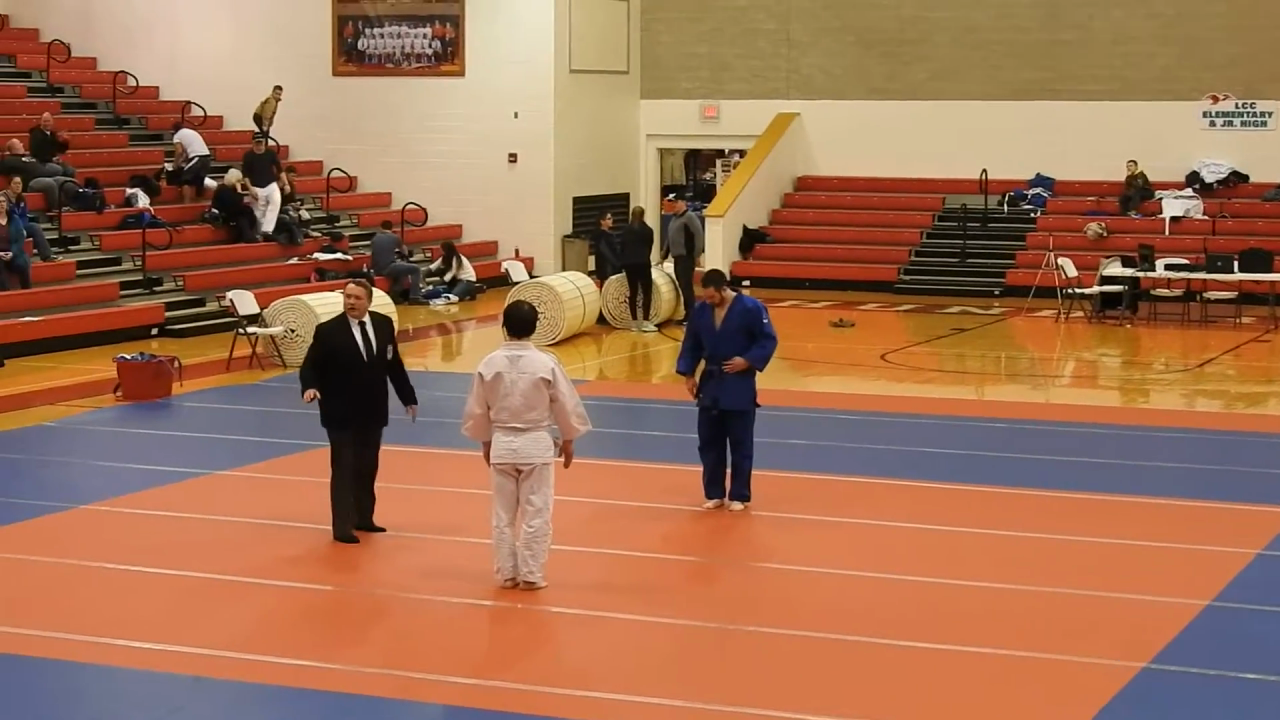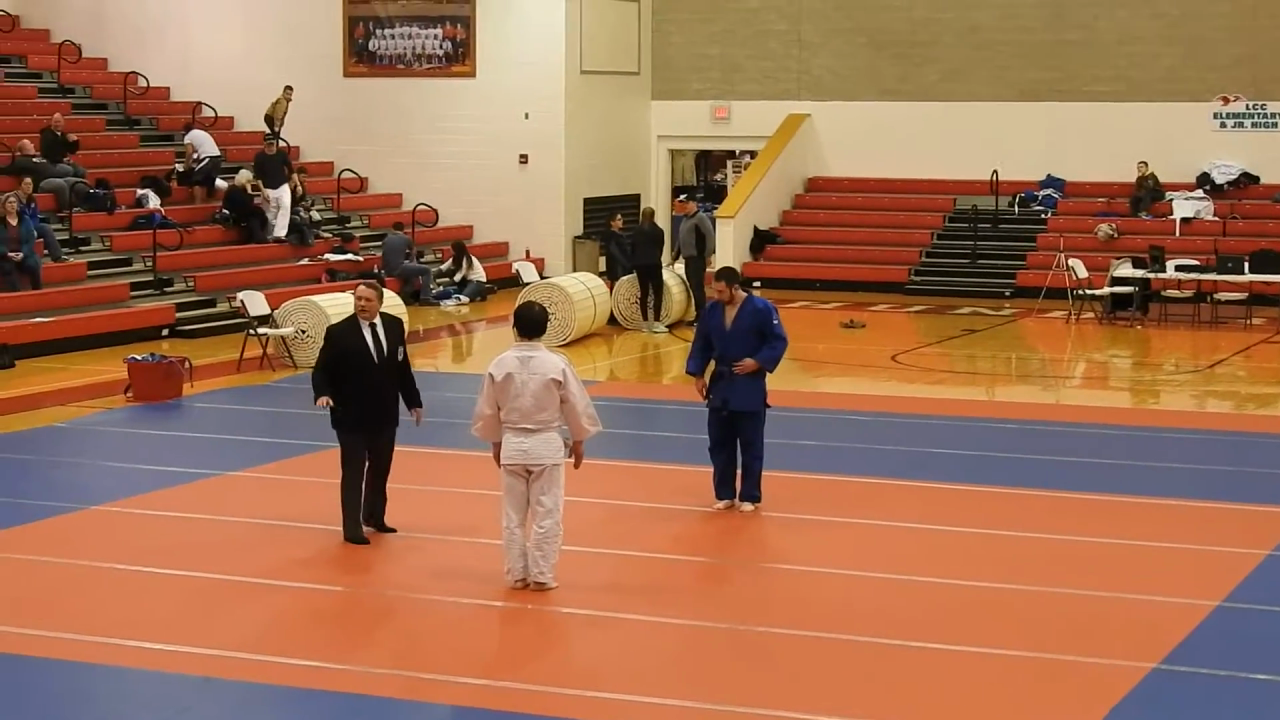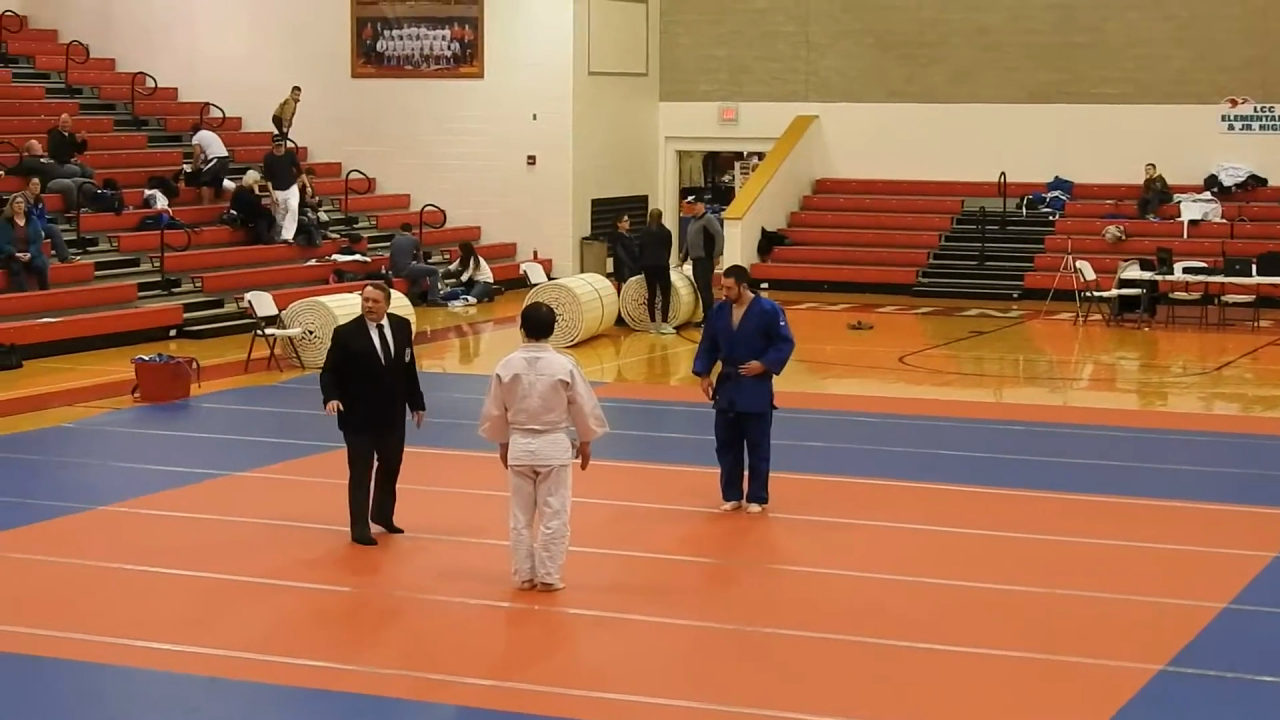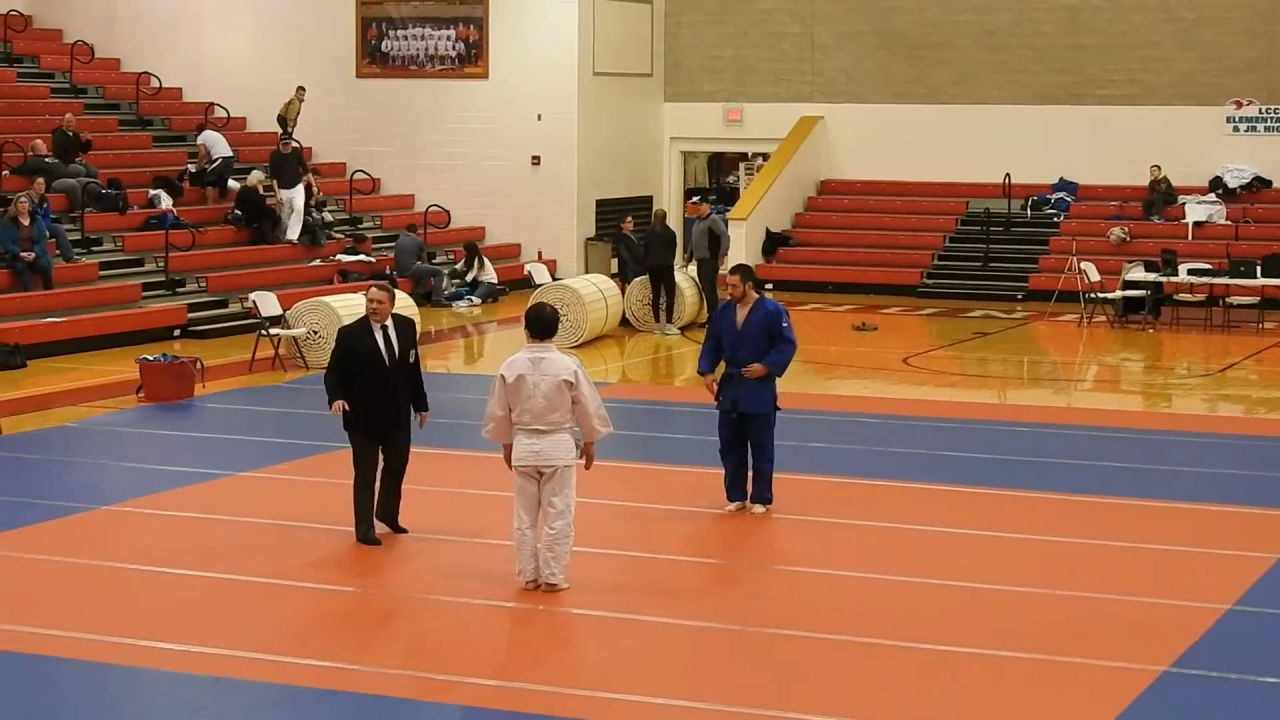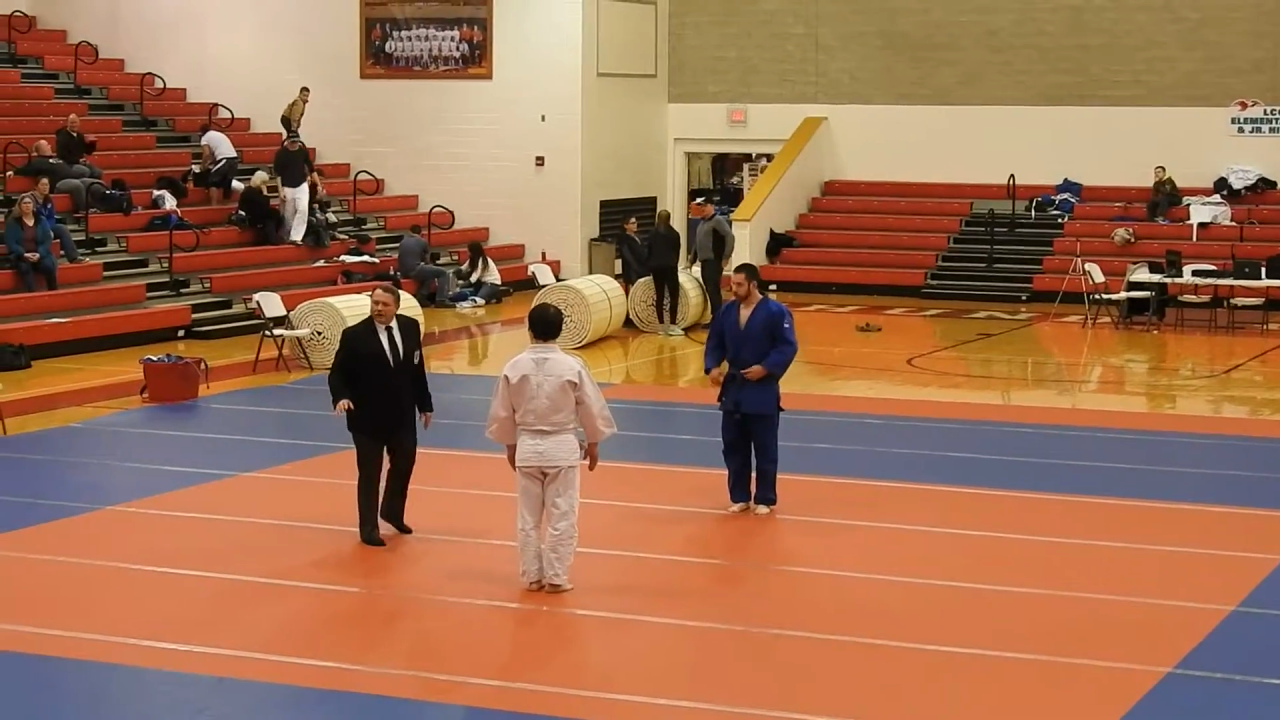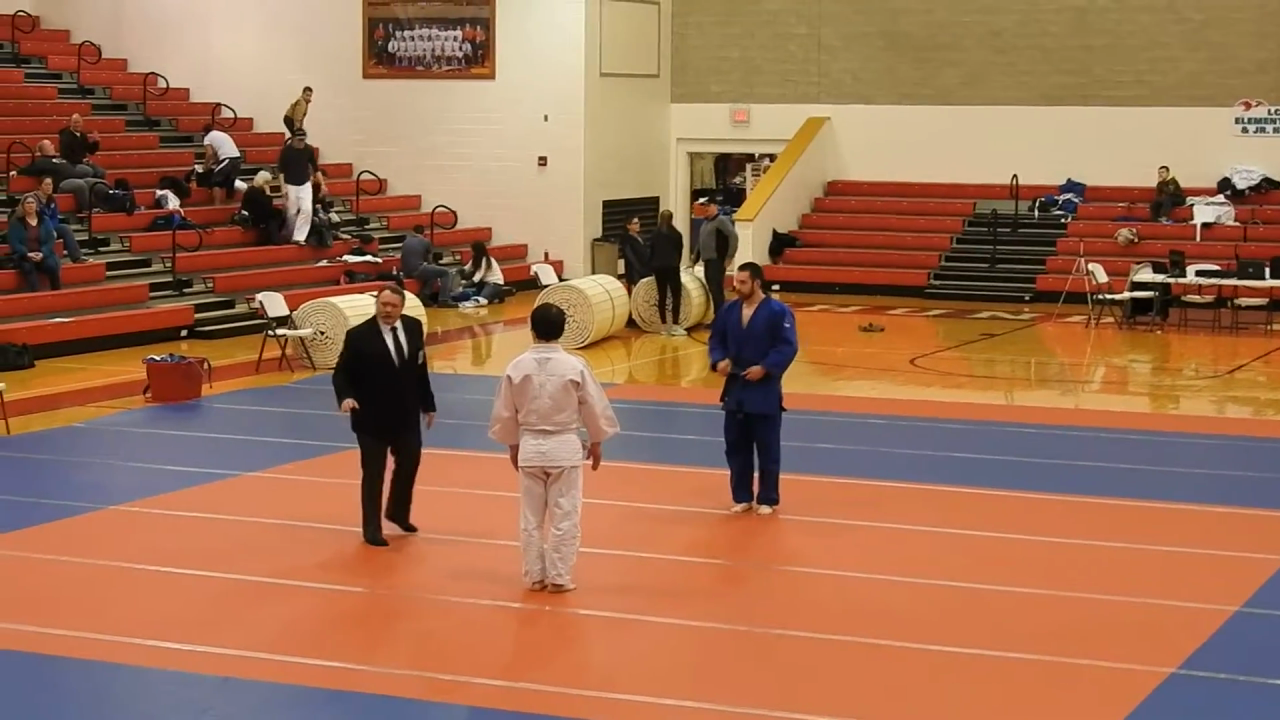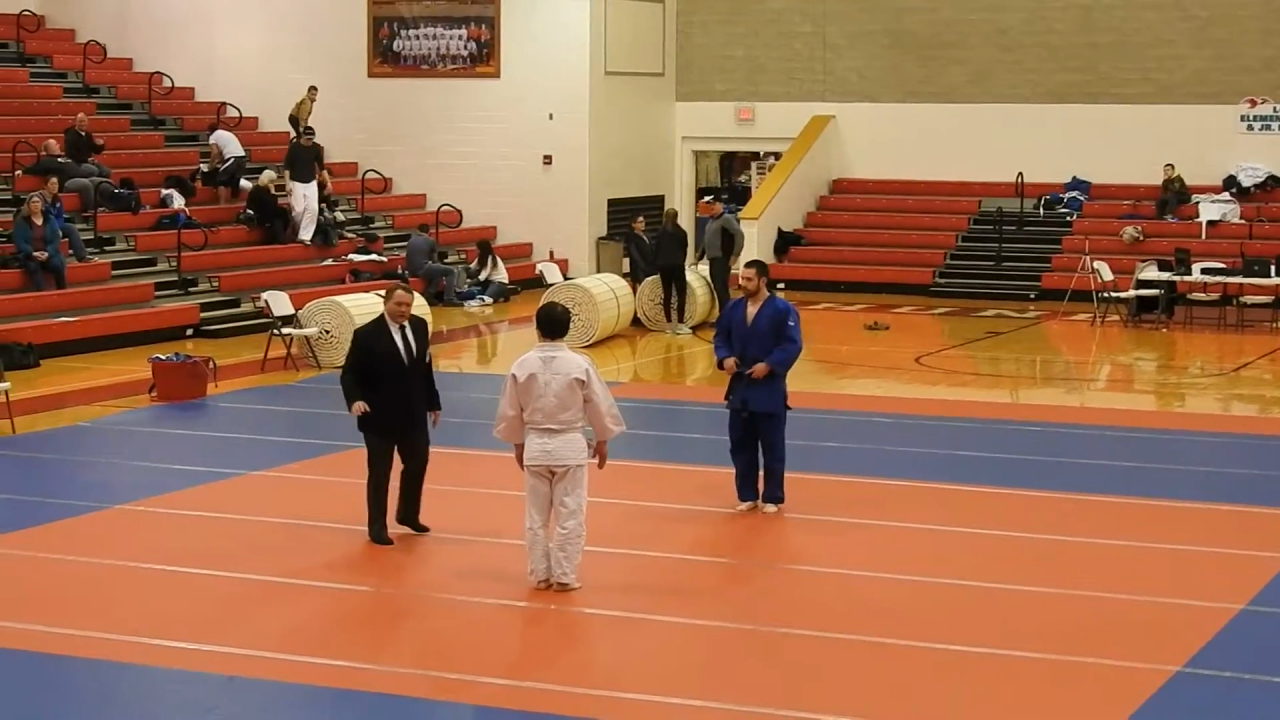
dt=0.1s
person 1, frame 1
left shoulder: (488, 364)
right shoulder: (546, 363)
left elbow: (477, 409)
right elbow: (565, 404)
left wrist: (486, 441)
right wrist: (568, 439)
left hip: (501, 444)
right hip: (536, 444)
left knee: (503, 514)
right knee: (536, 514)
left ankle: (507, 573)
right ankle: (531, 575)
person 1, frame 2
left shoulder: (499, 365)
right shoulder: (557, 364)
left elbow: (487, 410)
right elbow: (576, 405)
left wrist: (496, 442)
right wrist: (578, 440)
left hip: (512, 445)
right hip: (547, 446)
left knee: (513, 515)
right knee: (547, 515)
left ankle: (517, 574)
right ankle: (541, 576)
person 1, frame 3
left shoulder: (506, 366)
right shoulder: (564, 365)
left elbow: (495, 411)
right elbow: (583, 407)
left wrist: (503, 443)
right wrist: (585, 441)
left hip: (519, 446)
right hip: (554, 446)
left knee: (520, 516)
right knee: (553, 516)
left ankle: (524, 575)
right ankle: (548, 576)
person 1, frame 4
left shoulder: (510, 366)
right shoulder: (569, 366)
left elbow: (499, 411)
right elbow: (587, 407)
left wrist: (506, 444)
right wrist: (589, 441)
left hip: (524, 446)
right hip: (558, 447)
left knee: (524, 516)
right knee: (558, 516)
left ankle: (529, 575)
right ankle: (552, 577)
person 1, frame 5
left shoulder: (514, 366)
right shoulder: (572, 366)
left elbow: (503, 412)
right elbow: (591, 408)
left wrist: (510, 445)
right wrist: (593, 442)
left hip: (527, 447)
right hip: (562, 447)
left knee: (528, 517)
right knee: (562, 517)
left ankle: (532, 576)
right ankle: (556, 578)
person 1, frame 6
left shoulder: (517, 367)
right shoulder: (574, 366)
left elbow: (505, 412)
right elbow: (594, 407)
left wrist: (513, 445)
right wrist: (596, 442)
left hip: (530, 447)
right hip: (565, 447)
left knee: (531, 517)
right knee: (564, 517)
left ankle: (535, 576)
right ankle: (559, 577)
person 1, frame 7
left shoulder: (522, 365)
right shoulder: (580, 364)
left elbow: (510, 411)
right elbow: (600, 406)
left wrist: (518, 444)
right wrist: (602, 440)
left hip: (535, 446)
right hip: (570, 446)
left knee: (536, 516)
right knee: (569, 516)
left ankle: (540, 575)
right ankle: (564, 577)
person 2, frame 1
left shoulder: (384, 324)
right shoulder: (328, 331)
left elbow: (394, 364)
right elbow: (310, 367)
left wrist: (408, 397)
right wrist: (310, 387)
left hip: (373, 410)
right hip: (340, 413)
left knee: (368, 465)
right knee: (344, 468)
left ankle: (363, 517)
right ankle: (342, 526)
person 2, frame 2
left shoulder: (395, 325)
right shoulder: (338, 332)
left elbow: (403, 366)
right elbow: (322, 370)
left wrist: (413, 401)
right wrist: (322, 393)
left hip: (384, 412)
right hip: (351, 414)
left knee: (381, 465)
right knee: (354, 470)
left ankle: (374, 516)
right ankle: (352, 527)
person 2, frame 3
left shoulder: (402, 326)
right shoulder: (345, 334)
left elbow: (409, 368)
right elbow: (329, 372)
left wrist: (416, 403)
right wrist: (331, 397)
left hip: (393, 413)
right hip: (358, 416)
left knee: (391, 464)
right knee: (361, 472)
left ankle: (382, 514)
right ankle: (360, 528)
person 2, frame 4
left shoulder: (406, 326)
right shoulder: (349, 334)
left elbow: (413, 369)
right elbow: (333, 373)
left wrist: (420, 404)
right wrist: (337, 397)
left hip: (397, 413)
right hip: (363, 416)
left knee: (397, 465)
right knee: (365, 472)
left ankle: (388, 513)
right ankle: (364, 528)
person 2, frame 5
left shoulder: (411, 327)
right shoulder: (354, 335)
left elbow: (418, 369)
right elbow: (337, 373)
left wrist: (425, 404)
right wrist: (341, 397)
left hip: (402, 414)
right hip: (367, 417)
left knee: (404, 464)
right knee: (370, 472)
left ankle: (393, 512)
right ankle: (369, 528)
person 2, frame 6
left shoulder: (414, 327)
right shoulder: (358, 336)
left elbow: (421, 369)
right elbow: (341, 373)
left wrist: (428, 404)
right wrist: (346, 396)
left hip: (407, 414)
right hip: (372, 417)
left knee: (409, 464)
right knee: (373, 473)
left ankle: (398, 513)
right ankle: (372, 528)
person 2, frame 7
left shoulder: (420, 326)
right shoulder: (367, 335)
left elbow: (426, 368)
right elbow: (350, 374)
left wrist: (433, 403)
right wrist: (355, 400)
left hip: (413, 413)
right hip: (380, 417)
left knee: (418, 463)
right knee: (380, 472)
left ankle: (408, 514)
right ankle: (377, 527)
person 3, frame 1
left shoulder: (751, 308)
right shoulder: (700, 310)
left elbow: (768, 339)
right elbow: (691, 343)
left wrist: (748, 361)
right wrist: (689, 373)
left hip: (739, 384)
right hip: (710, 382)
left knee: (740, 444)
right knee: (709, 442)
left ankle: (739, 496)
right ankle: (714, 494)
person 3, frame 2
left shoulder: (761, 309)
right shoulder: (711, 310)
left elbow: (779, 341)
right elbow: (701, 344)
left wrist: (758, 362)
right wrist: (698, 374)
left hip: (749, 386)
right hip: (720, 384)
left knee: (751, 446)
right knee: (719, 443)
left ankle: (749, 497)
right ankle: (724, 494)
person 3, frame 3
left shoulder: (768, 310)
right shoulder: (719, 311)
left elbow: (785, 343)
right elbow: (707, 344)
left wrist: (765, 364)
right wrist: (704, 374)
left hip: (756, 388)
right hip: (726, 384)
left knee: (757, 447)
right knee: (726, 444)
left ankle: (756, 498)
right ankle: (732, 496)
person 3, frame 4
left shoulder: (772, 311)
right shoulder: (722, 311)
left elbow: (787, 345)
right elbow: (711, 344)
left wrist: (766, 367)
right wrist: (708, 371)
left hip: (759, 389)
right hip: (730, 386)
left knee: (761, 448)
right knee: (730, 445)
left ankle: (761, 498)
right ankle: (736, 496)
person 3, frame 5
left shoulder: (776, 312)
right shoulder: (727, 311)
left elbow: (788, 347)
right elbow: (714, 341)
left wrist: (766, 368)
right wrist: (714, 365)
left hip: (762, 390)
right hip: (733, 387)
left knee: (764, 448)
right knee: (733, 446)
left ankle: (764, 499)
right ankle: (740, 497)
person 3, frame 6
left shoulder: (778, 312)
right shoulder: (729, 310)
left elbow: (788, 347)
right elbow: (716, 339)
left wrist: (764, 368)
right wrist: (719, 359)
left hip: (764, 390)
right hip: (735, 387)
left knee: (767, 449)
right knee: (736, 446)
left ankle: (767, 499)
right ankle: (742, 497)
person 3, frame 7
left shoulder: (782, 310)
right shoulder: (734, 308)
left elbow: (792, 345)
right elbow: (721, 336)
left wrist: (769, 365)
right wrist: (725, 357)
left hip: (769, 388)
right hip: (740, 385)
left knee: (772, 447)
right knee: (741, 444)
left ankle: (772, 498)
right ankle: (747, 495)
